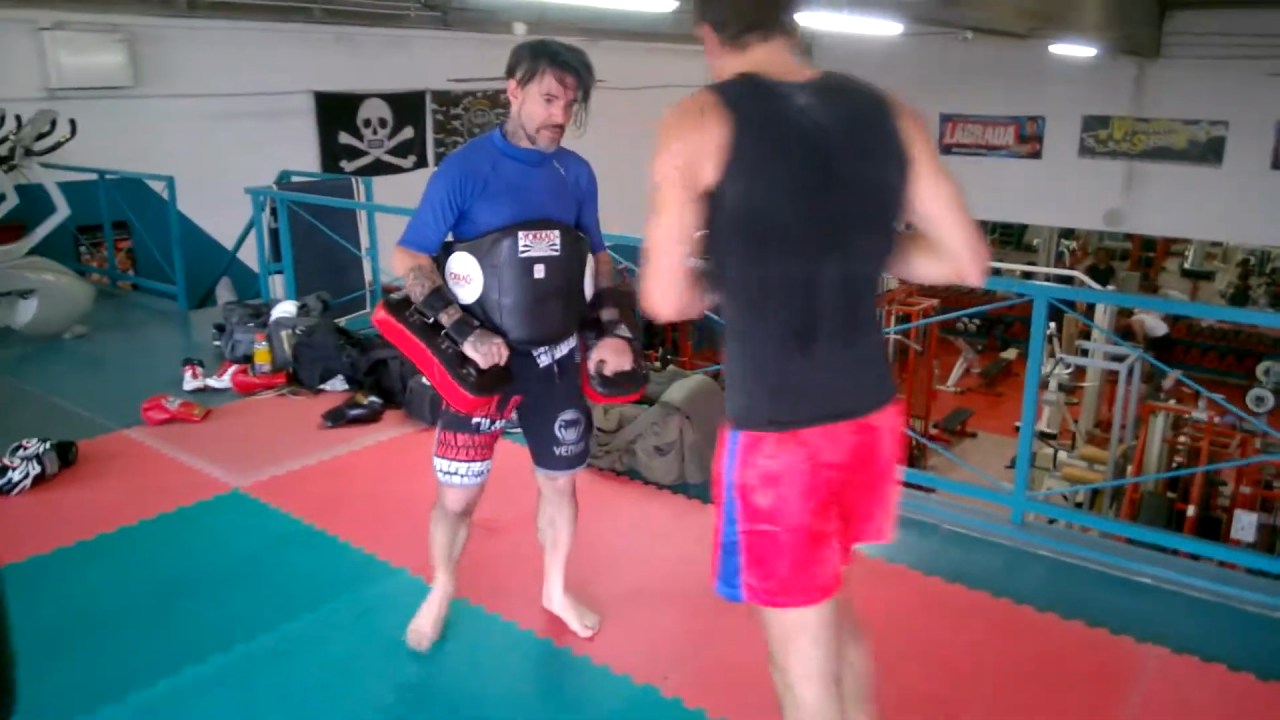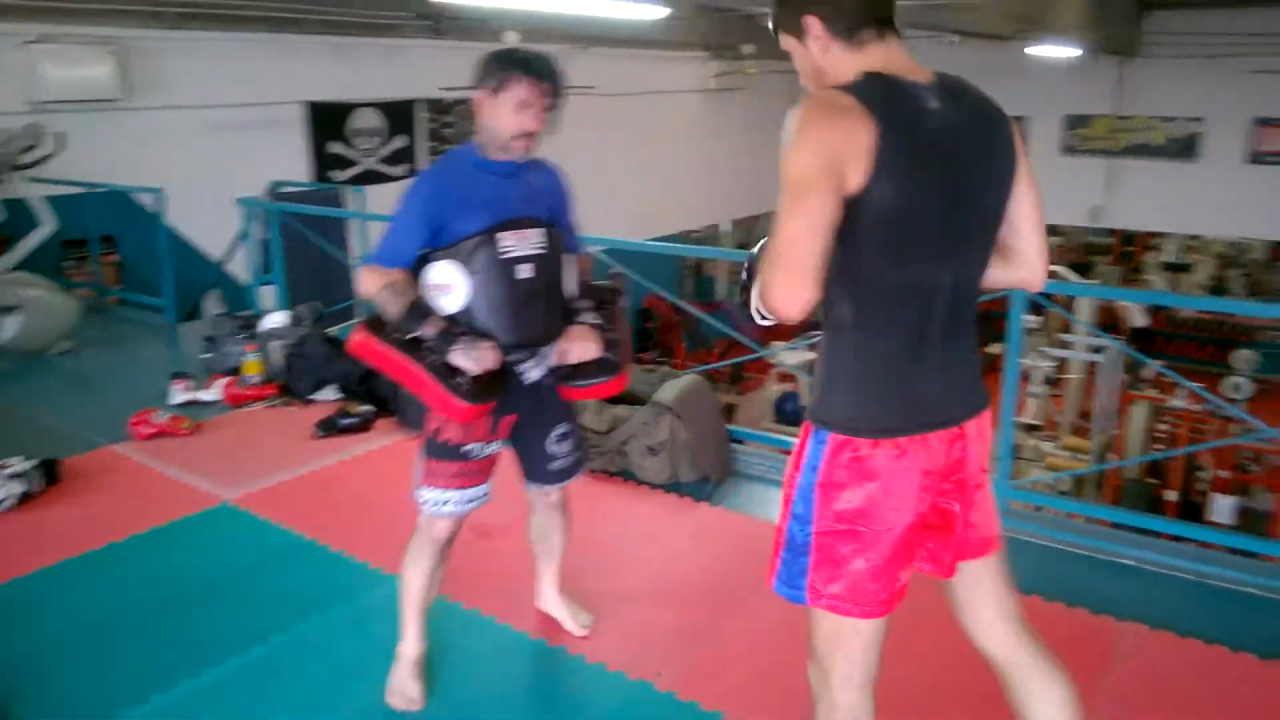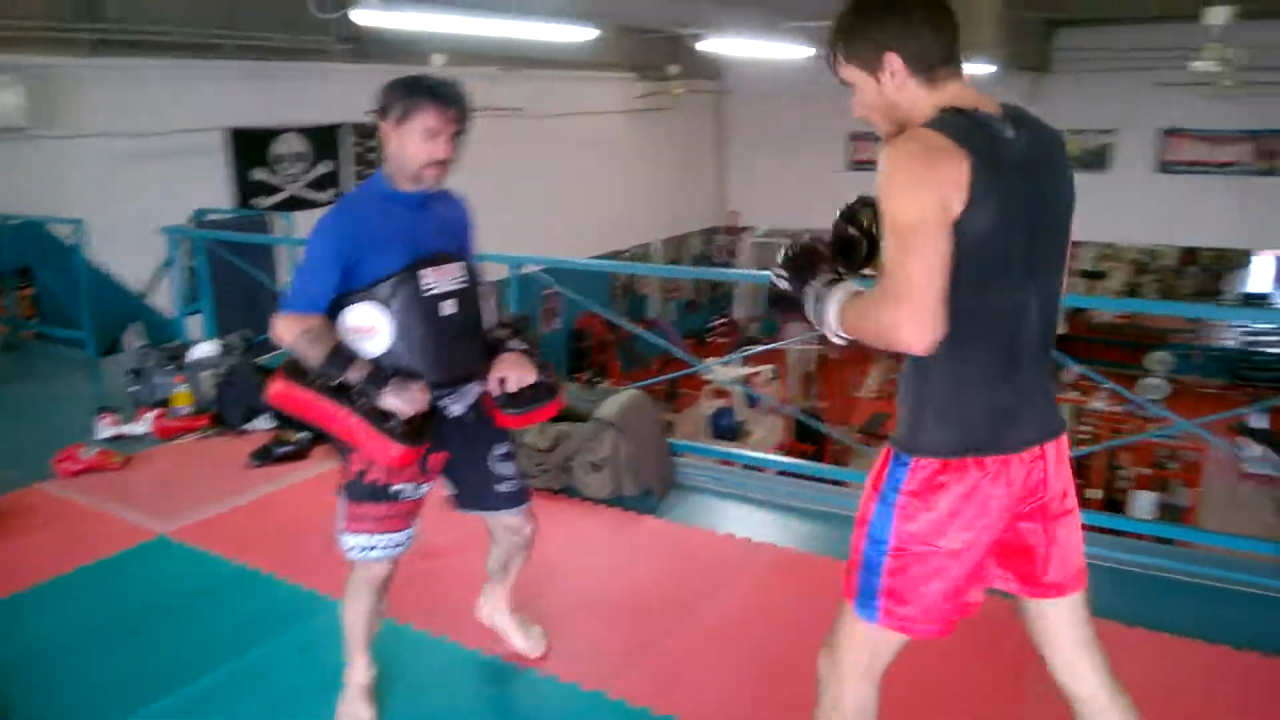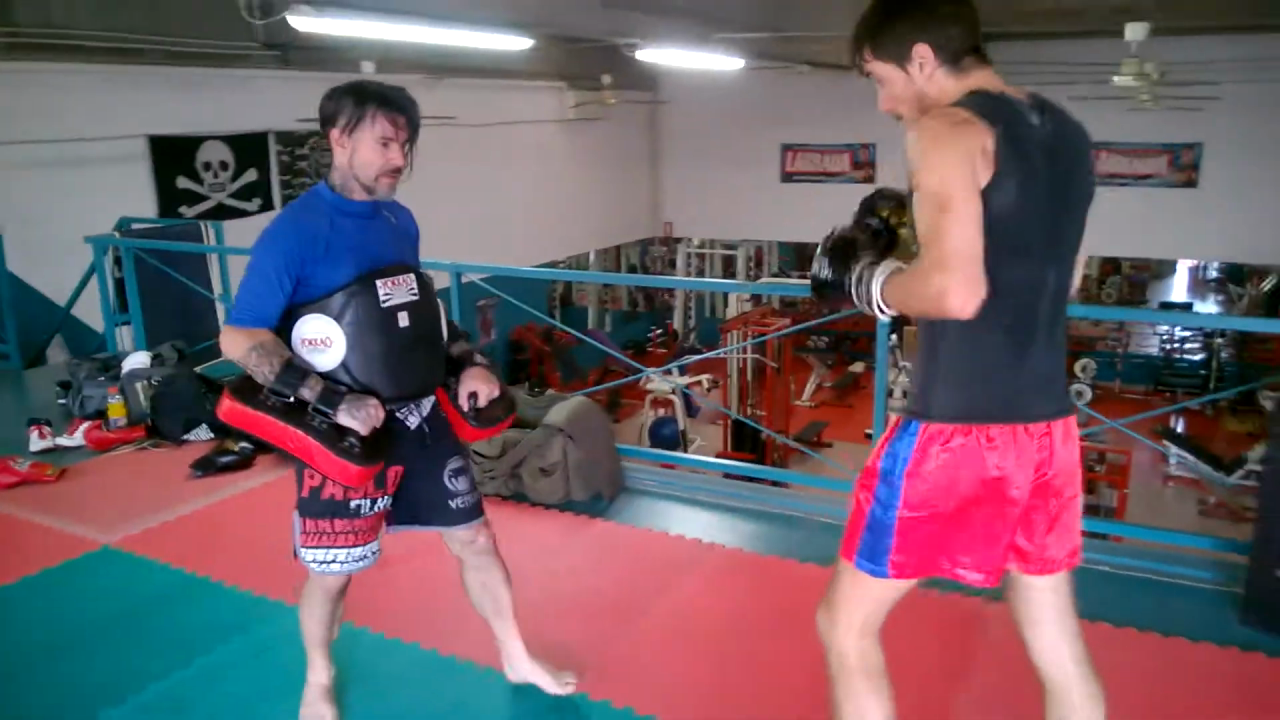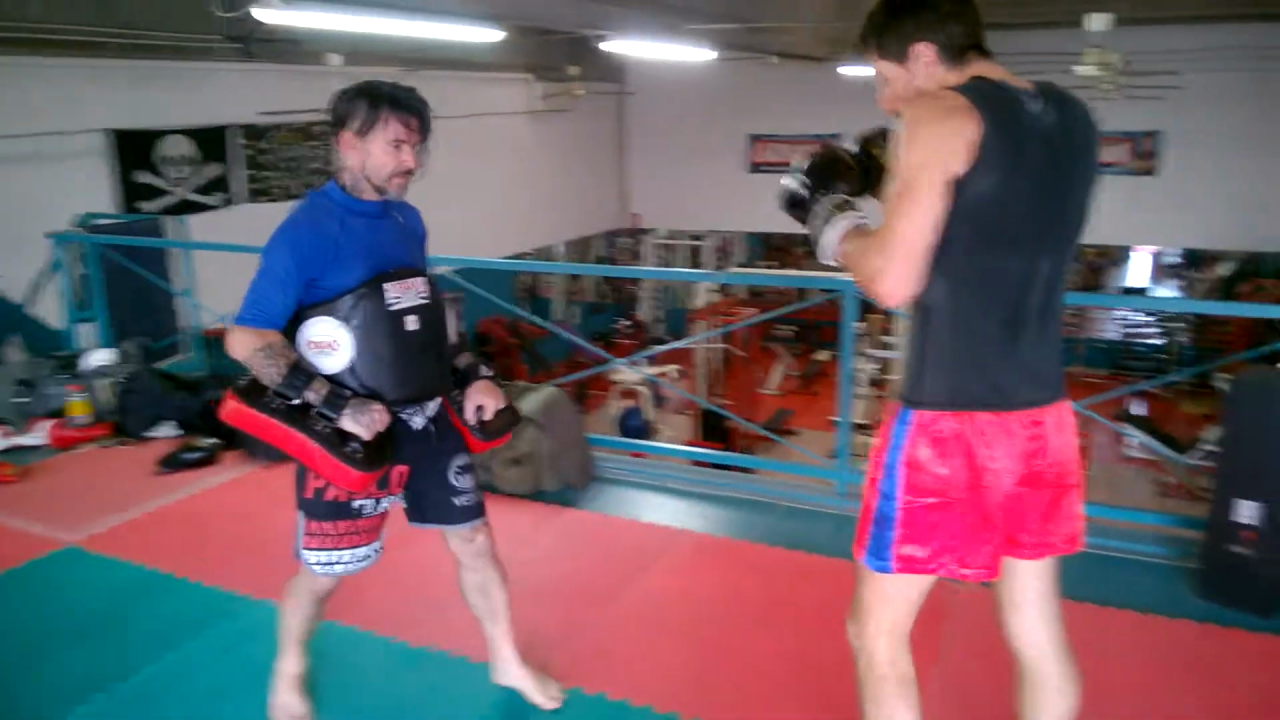
dt=0.2s
person 1, frame 1
left shoulder: (700, 123)
right shoulder: (888, 116)
left elbow: (665, 300)
right elbow: (968, 264)
left hip: (774, 433)
right hip: (871, 417)
right knee: (827, 616)
person 1, frame 2
left shoulder: (829, 121)
right shoulder: (988, 118)
left elbow: (789, 298)
right elbow: (1027, 270)
left wrist: (763, 286)
left hip: (863, 439)
right hip: (961, 424)
right knee: (1004, 634)
person 1, frame 3
left shoulder: (918, 156)
right shoulder: (1043, 143)
left elbow: (914, 327)
left wrist: (822, 297)
left hip: (944, 464)
right hip: (1037, 449)
person 1, frame 4
left shoulder: (947, 130)
right shoulder: (1068, 132)
left elbow: (956, 293)
left wrist: (866, 279)
left hip: (955, 430)
right hip: (1048, 427)
left knee: (846, 626)
right knee: (1058, 650)
person 1, frame 5
left shoulder: (937, 116)
right shoulder: (1073, 118)
left elbow: (891, 281)
left wrist: (832, 219)
left hip: (948, 420)
right hip: (1042, 413)
left knee: (879, 636)
right knee: (1037, 634)
person 2, frame 1
left shoulder: (577, 173)
right shoulder: (465, 168)
left elbow: (596, 259)
right elbow: (408, 258)
left wrist: (611, 330)
right wrist: (463, 332)
left hip: (555, 354)
right hip: (486, 355)
left knee: (560, 484)
right knee: (457, 498)
left ankle: (555, 591)
right ankle: (441, 585)
person 2, frame 2
left shoulder: (548, 182)
right shoulder: (439, 184)
left elbow: (568, 264)
right elbow: (376, 277)
left wrist: (583, 323)
right wrist: (447, 343)
left hip: (540, 366)
right hip: (467, 375)
left knee: (550, 496)
right knee: (438, 522)
left ankle: (548, 592)
right ankle: (410, 648)
person 2, frame 3
left shoulder: (451, 211)
right shoulder: (347, 222)
right elbow: (290, 324)
left wrist: (507, 350)
right wrist: (373, 386)
left hip: (463, 400)
right hip: (391, 417)
left knee: (517, 523)
right knee: (376, 564)
left ankle: (495, 605)
person 2, frame 4
left shoulder: (400, 222)
right shoulder: (293, 231)
right elbow: (238, 338)
left wrist: (465, 363)
right wrist: (331, 402)
left hip: (415, 413)
right hip: (344, 430)
left knee: (474, 539)
right knee: (332, 572)
left ankle: (517, 659)
person 2, frame 5
left shoulder: (408, 222)
right shoulder: (305, 231)
right elbow: (245, 338)
left wrist: (474, 376)
right wrist: (336, 405)
left hip: (421, 414)
right hip: (349, 430)
left knee: (474, 540)
right knee: (325, 569)
left ankle: (506, 662)
